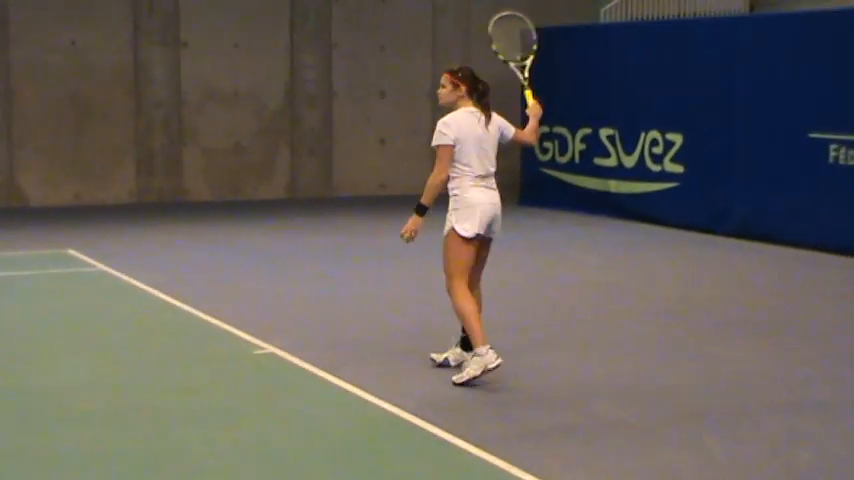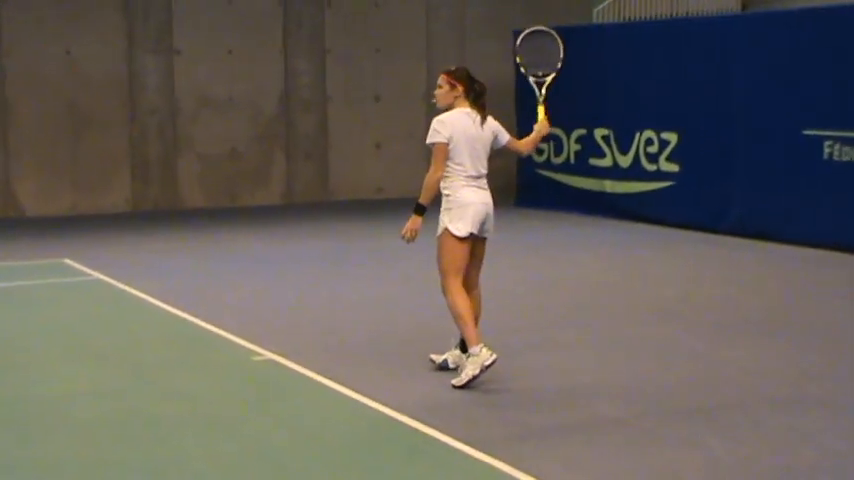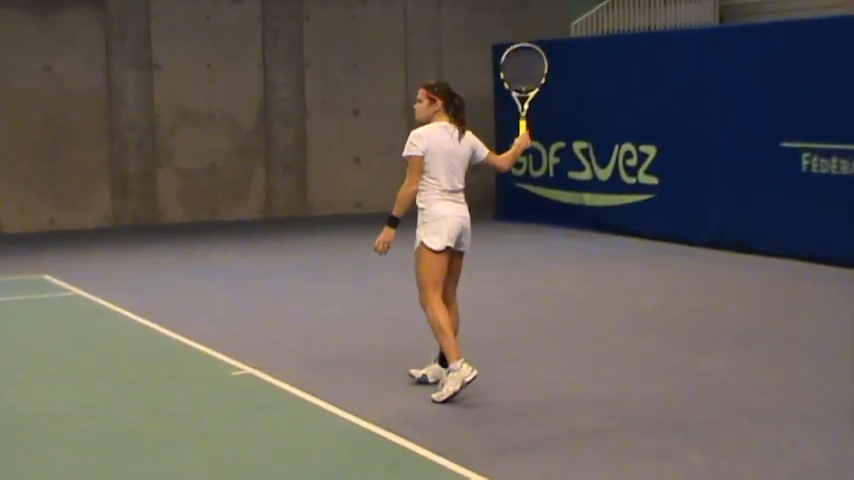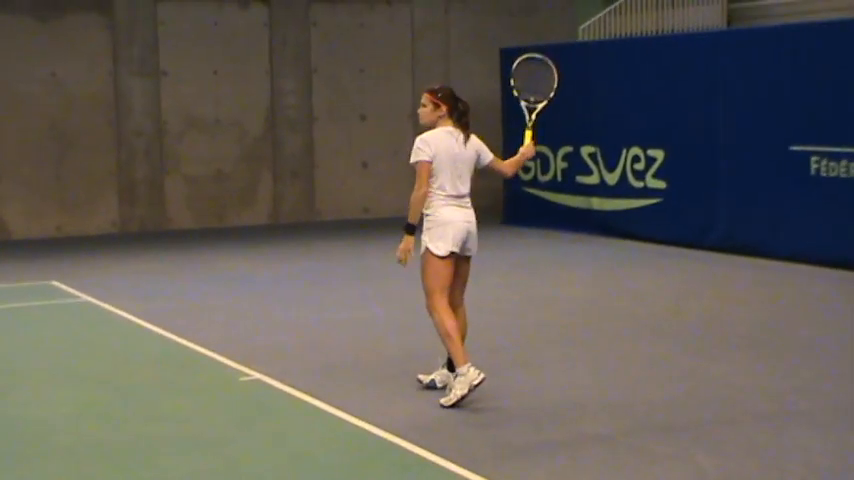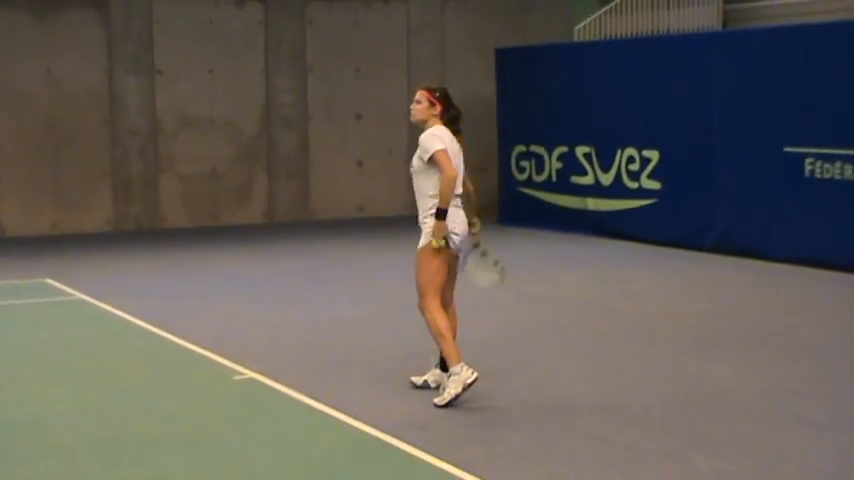
dt=0.4s
person 1, frame 1
left shoulder: (449, 123)
right shoulder: (493, 119)
left elbow: (440, 175)
right elbow: (530, 139)
left wrist: (418, 214)
right wrist: (534, 116)
left hip: (467, 204)
right hip: (491, 202)
left knee: (456, 285)
right knee: (471, 283)
left ankle: (483, 352)
right ankle: (465, 349)
person 1, frame 2
left shoulder: (443, 122)
right shoulder: (487, 122)
left elbow: (436, 174)
right elbow: (524, 148)
left wrist: (417, 213)
right wrist: (540, 131)
left hip: (459, 204)
right hip: (483, 202)
left knee: (452, 284)
right knee: (470, 284)
left ankle: (477, 351)
right ankle: (464, 351)
person 1, frame 3
left shoulder: (421, 135)
right shoulder: (466, 137)
left elbow: (411, 186)
right elbow: (503, 164)
left wrist: (391, 225)
right wrist: (521, 146)
left hip: (436, 218)
right hip: (460, 217)
left knee: (430, 298)
right knee: (448, 297)
left ankle: (458, 366)
right ankle: (443, 365)
person 1, frame 4
left shoulder: (426, 140)
right shoulder: (471, 141)
left elbow: (421, 191)
right elbow: (506, 169)
left wrist: (408, 233)
right wrist: (525, 153)
left hip: (441, 223)
right hip: (466, 221)
left knee: (437, 303)
right knee: (456, 302)
left ankle: (465, 371)
right ankle: (451, 370)
person 1, frame 5
left shoulder: (432, 135)
right shoulder: (449, 138)
left elbow: (450, 174)
right elbow: (465, 185)
left wrist: (439, 217)
right wrist: (471, 219)
left hip: (439, 225)
right hip: (454, 222)
left knee: (429, 302)
right knee: (445, 302)
left ankle: (458, 370)
right ankle: (444, 369)
